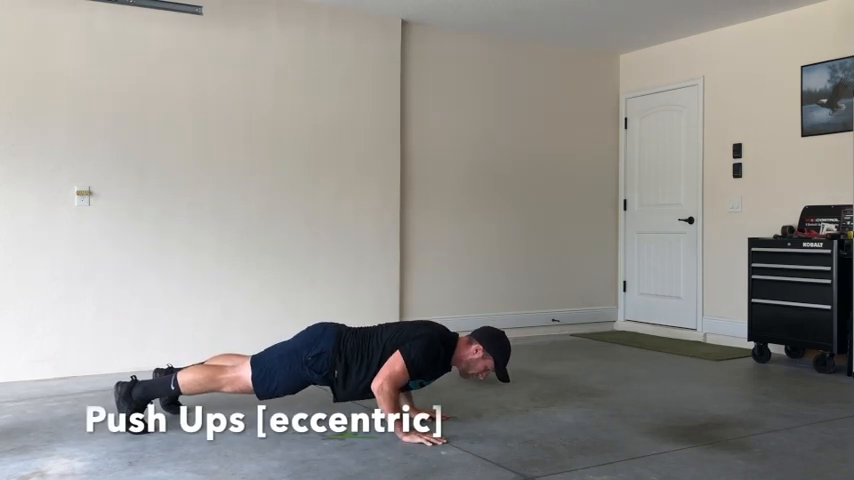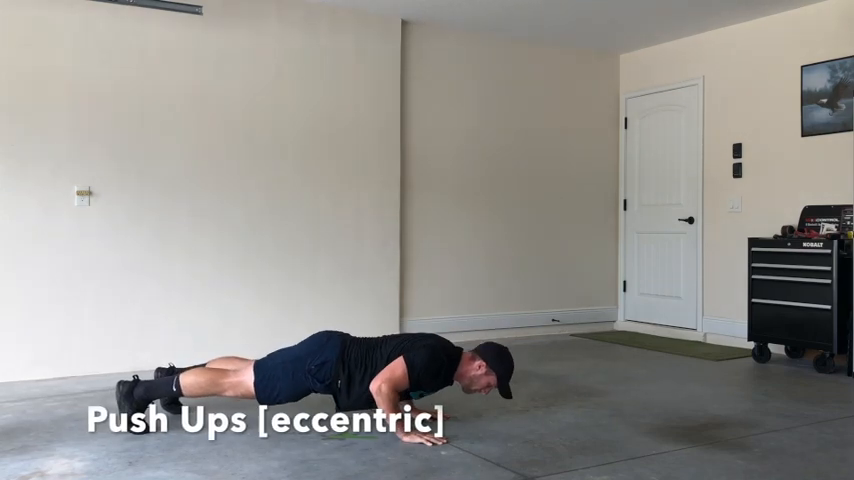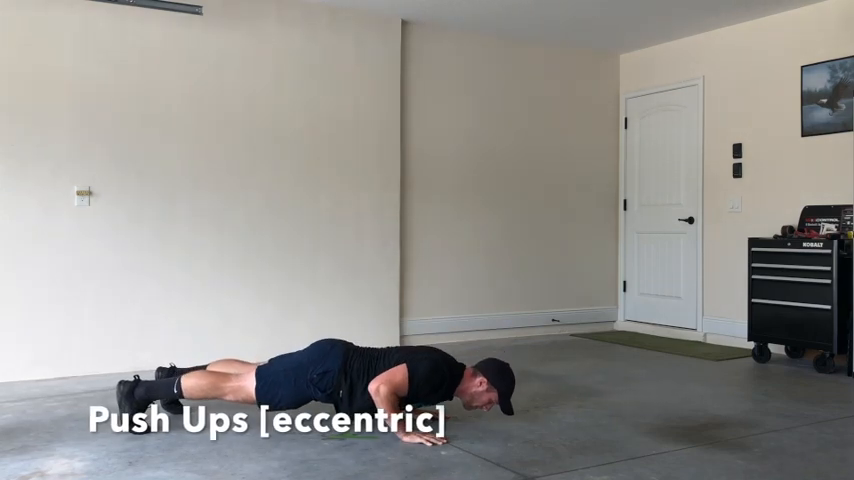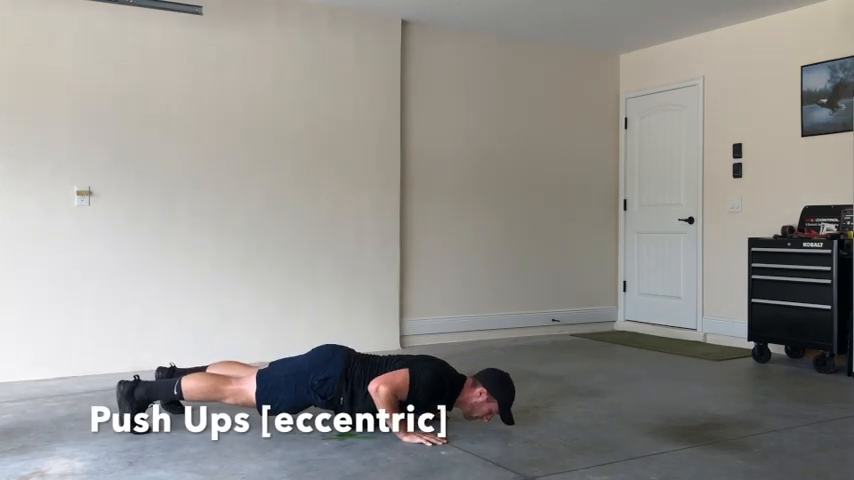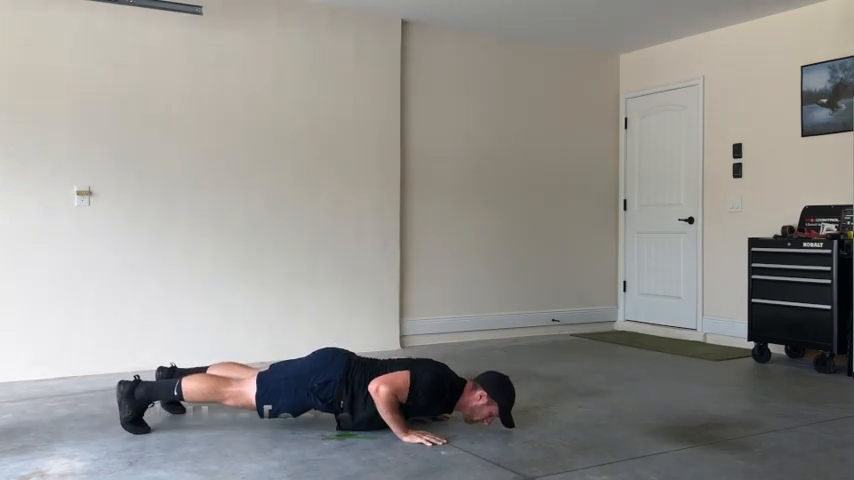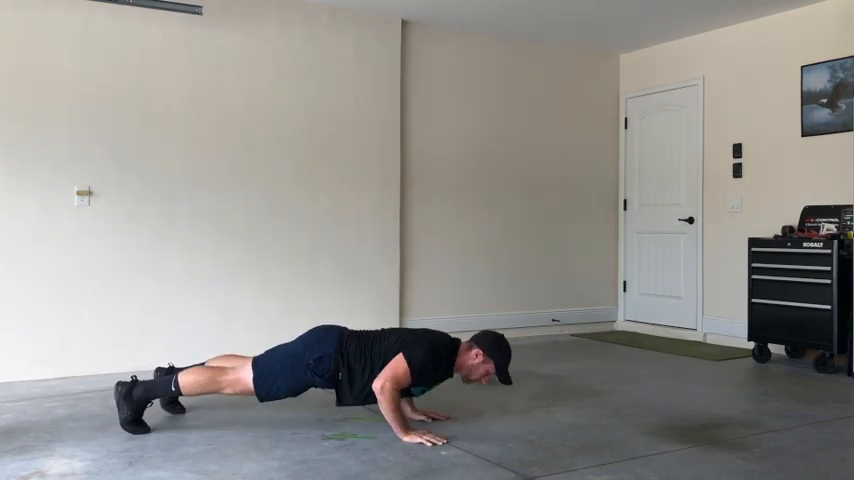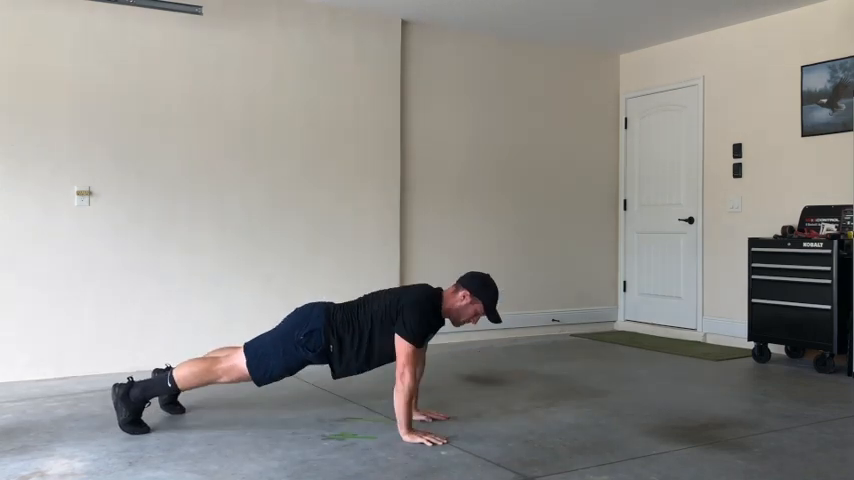
dt=0.4s
person 1, frame 1
left shoulder: (438, 342)
right shoulder: (433, 347)
right elbow: (381, 384)
left wrist: (411, 407)
right wrist: (403, 431)
left hip: (328, 347)
right hip: (322, 354)
left knee: (244, 366)
right knee: (233, 379)
left ankle: (171, 376)
right ankle: (138, 390)
person 1, frame 2
left shoulder: (443, 356)
right shoulder: (436, 360)
right elbow: (380, 386)
left wrist: (413, 408)
right wrist: (403, 431)
left hip: (331, 356)
right hip: (325, 362)
left knee: (246, 369)
right knee: (234, 384)
left ankle: (172, 375)
right ankle: (138, 391)
person 1, frame 3
left shoulder: (444, 371)
right shoulder: (438, 373)
right elbow: (380, 387)
left wrist: (414, 409)
right wrist: (404, 431)
left hip: (332, 362)
right hip: (326, 370)
left knee: (249, 372)
right knee: (235, 388)
left ankle: (174, 375)
right ankle: (140, 391)
person 1, frame 4
left shoulder: (444, 379)
right shoulder: (437, 383)
right elbow: (379, 387)
left wrist: (418, 410)
right wrist: (405, 431)
left hip: (334, 367)
right hip: (327, 376)
left knee: (248, 376)
right knee: (234, 390)
left ankle: (173, 375)
right ankle: (139, 391)
person 1, frame 5
left shoulder: (443, 385)
right shoulder: (437, 387)
right elbow: (380, 388)
left wrist: (419, 411)
right wrist: (405, 432)
left hip: (335, 369)
right hip: (328, 380)
left knee: (251, 376)
right knee: (235, 393)
left ankle: (175, 374)
right ankle: (139, 391)
person 1, frame 6
left shoulder: (442, 350)
right shoulder: (433, 353)
right elbow: (382, 386)
left wrist: (411, 408)
right wrist: (404, 432)
left hip: (330, 351)
right hip: (325, 356)
left knee: (246, 367)
right knee: (234, 380)
left ankle: (171, 375)
right ankle: (136, 392)
person 1, frame 7
left shoulder: (430, 306)
right shoulder: (420, 307)
left elbow: (415, 360)
right elbow: (405, 372)
left wrist: (415, 408)
right wrist: (406, 431)
left hip: (319, 330)
right hip: (314, 333)
left knee: (237, 358)
right knee: (230, 368)
left ankle: (166, 383)
right ankle: (134, 392)
